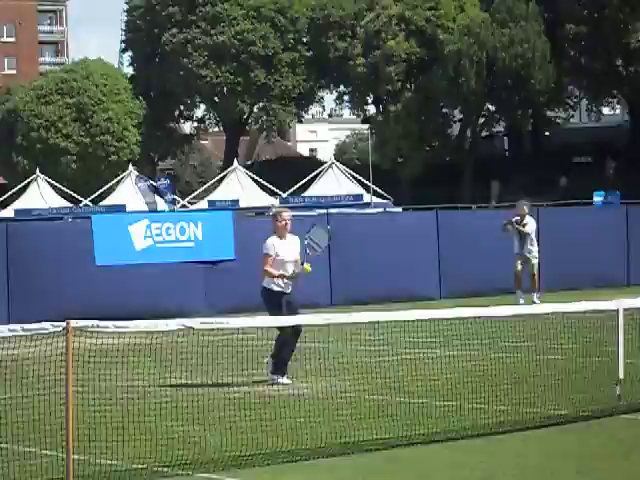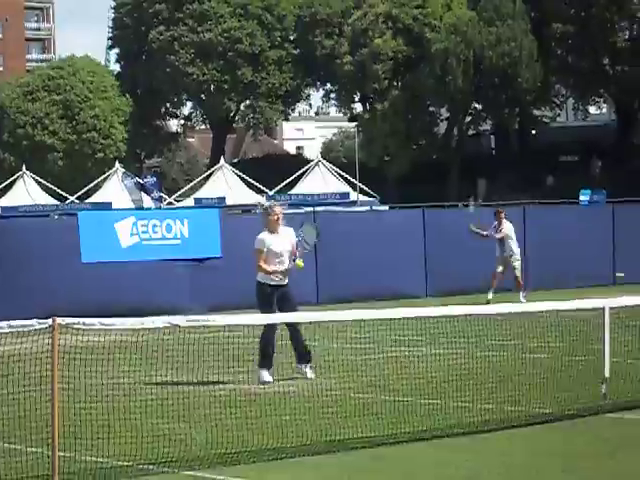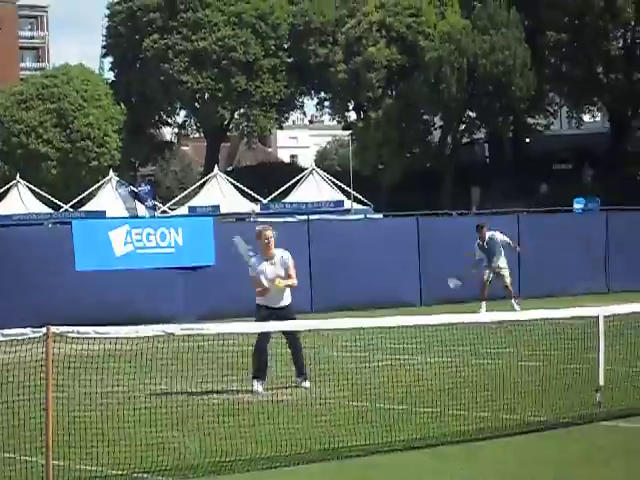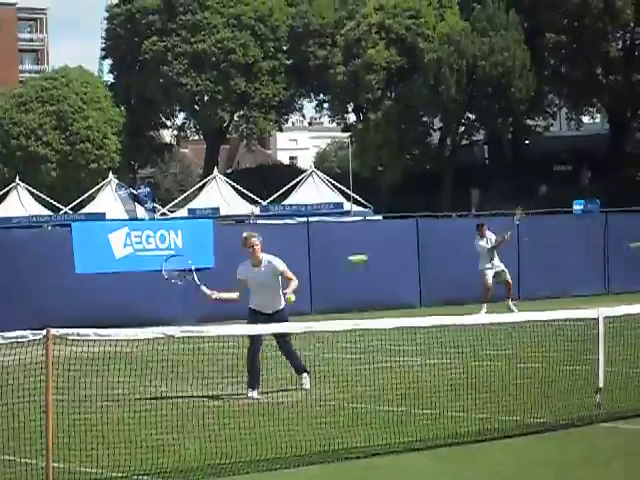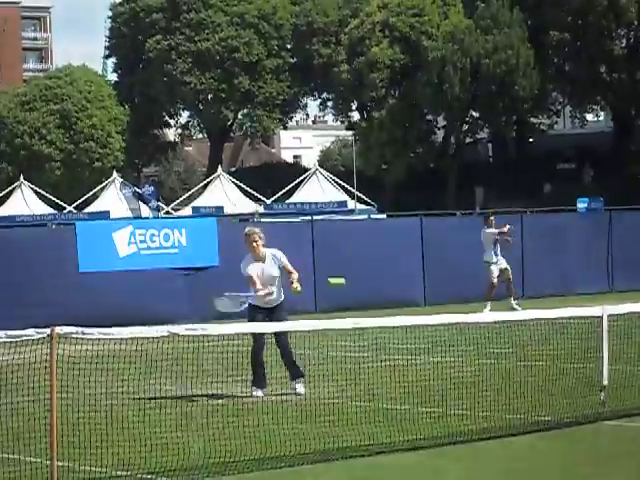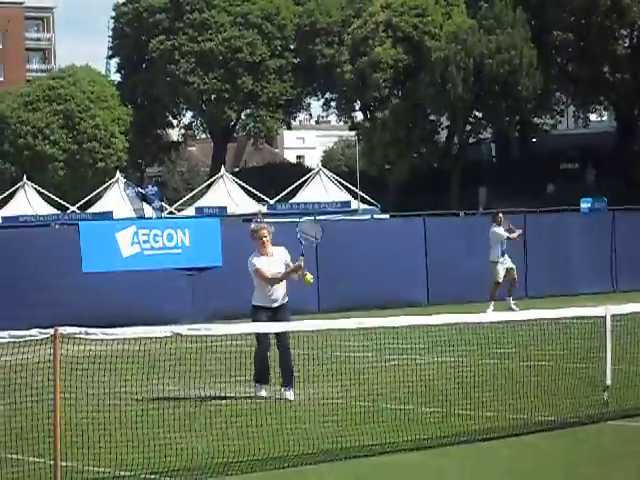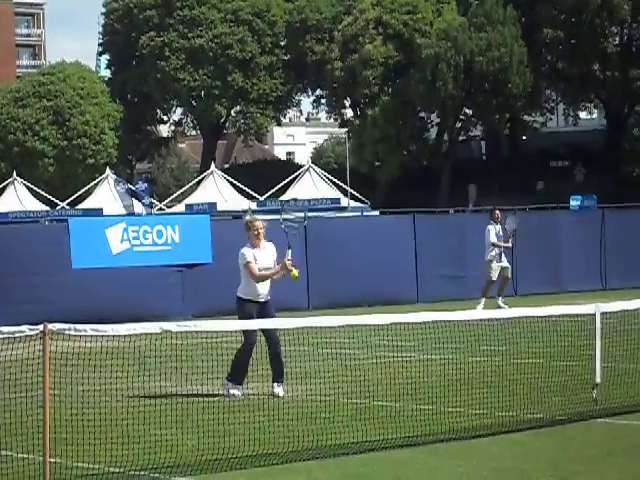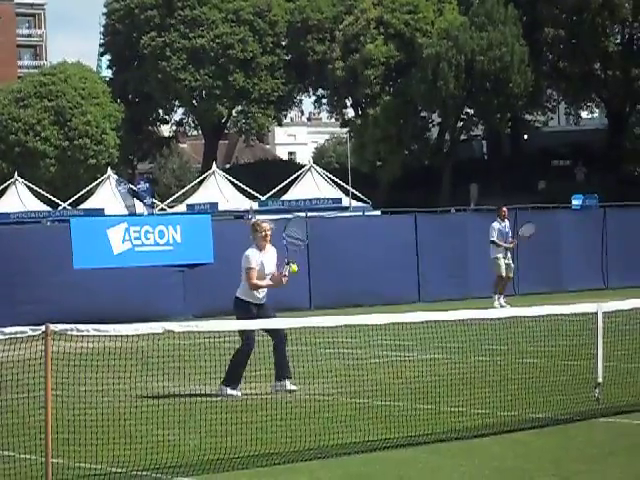
dt=0.2s
person 1, frame 1
left shoulder: (295, 240)
right shoulder: (271, 243)
right elbow: (266, 270)
left wrist: (301, 268)
right wrist: (283, 276)
left hip: (287, 292)
right hip: (272, 292)
left knee: (296, 328)
right knee: (285, 330)
left ankle: (277, 361)
right ankle: (277, 373)
person 1, frame 2
left shoulder: (289, 232)
right shoulder: (262, 238)
left elbow: (295, 254)
right elbow: (260, 265)
left wrist: (293, 263)
right wrist: (278, 271)
left hip: (284, 287)
right hip: (266, 286)
left knee: (294, 324)
right knee: (271, 325)
left ankle: (304, 363)
right ankle: (264, 369)
person 1, frame 3
left shoulder: (284, 256)
right shoulder: (256, 265)
left elbow: (294, 281)
right elbow: (258, 292)
left wrist: (283, 283)
right wrist: (263, 290)
left hip: (285, 307)
right hip: (264, 308)
left knee: (294, 341)
right knee: (263, 340)
left ankle: (302, 377)
right ankle: (258, 380)
person 1, frame 4
left shoulder: (273, 262)
right shoulder: (242, 268)
left elbow: (293, 280)
left wrist: (289, 290)
right wrist: (219, 295)
left hip: (277, 311)
right hip: (256, 312)
left knee: (286, 347)
right knee: (254, 347)
left ankle: (302, 373)
right ankle: (252, 387)
person 1, frame 5
left shoulder: (276, 255)
right shoulder: (246, 264)
left elbow: (292, 272)
right elbow: (257, 288)
left wrist: (294, 282)
right wrist: (263, 293)
left hip: (277, 306)
right hip: (257, 308)
left knee: (283, 343)
right knee: (258, 345)
left ankle: (297, 379)
right ankle: (259, 386)
person 1, frame 6
left shoulder: (282, 251)
right shoulder: (254, 261)
left elbow: (292, 274)
right elbow: (270, 280)
left wrist: (300, 271)
right wrist: (291, 271)
left hip: (281, 306)
right hip: (261, 308)
left knee: (284, 344)
right knee: (263, 345)
left ankle: (287, 387)
right ankle: (260, 383)
person 1, frame 7
left shoulder: (270, 247)
right shoulder: (245, 252)
left elbow: (274, 273)
right elbow: (257, 276)
left wrist: (286, 268)
right wrist: (279, 269)
left hip: (264, 301)
right hip: (246, 302)
left knee: (273, 340)
right knee: (250, 341)
left ankle: (277, 383)
right ankle: (232, 382)
person 1, frame 8
left shoulder: (272, 251)
right shoulder: (250, 255)
right elbow: (252, 284)
left wrist: (284, 274)
right wrist: (272, 285)
left hip: (261, 304)
right hip: (245, 303)
left knee: (280, 337)
right knee: (248, 344)
left ankle: (281, 380)
right ankle: (228, 385)
